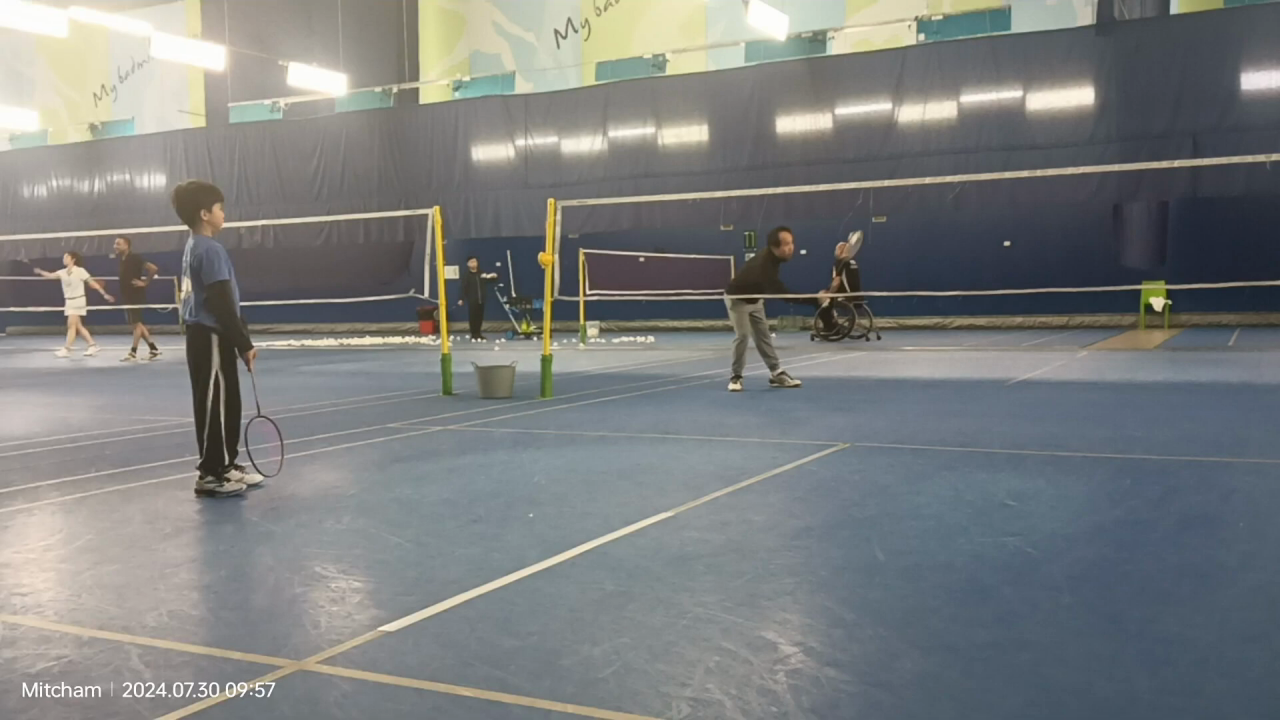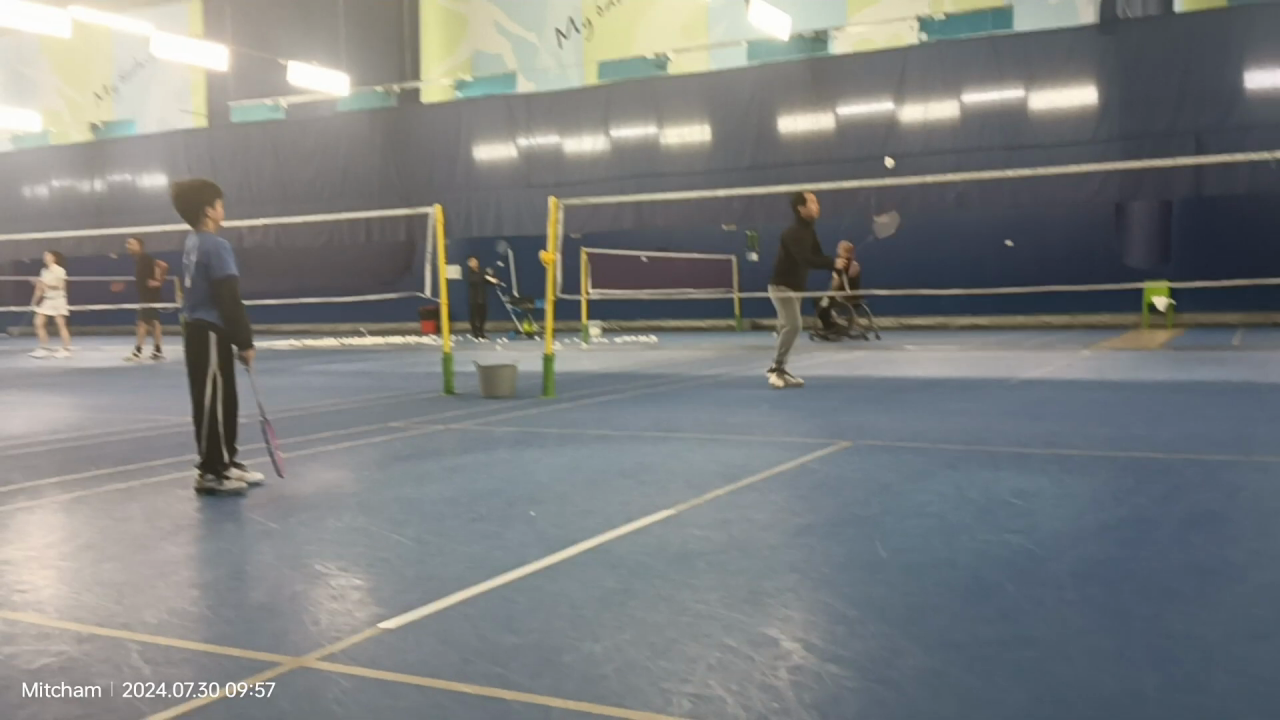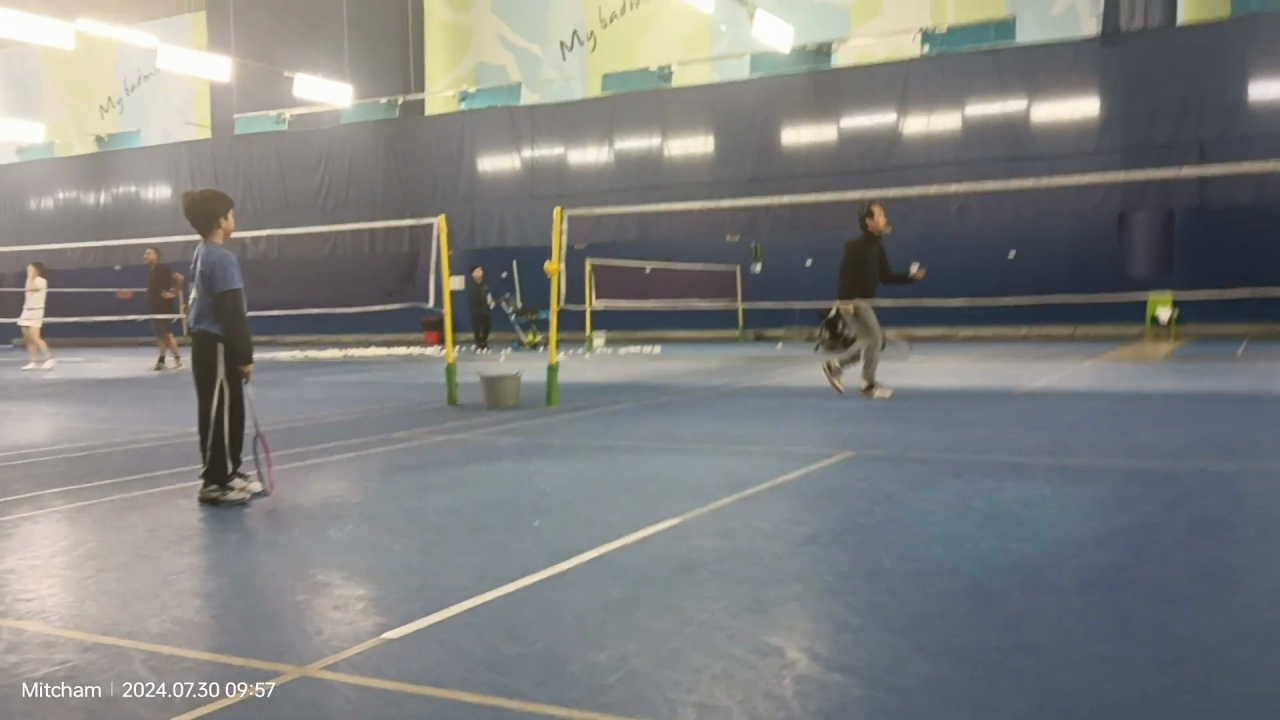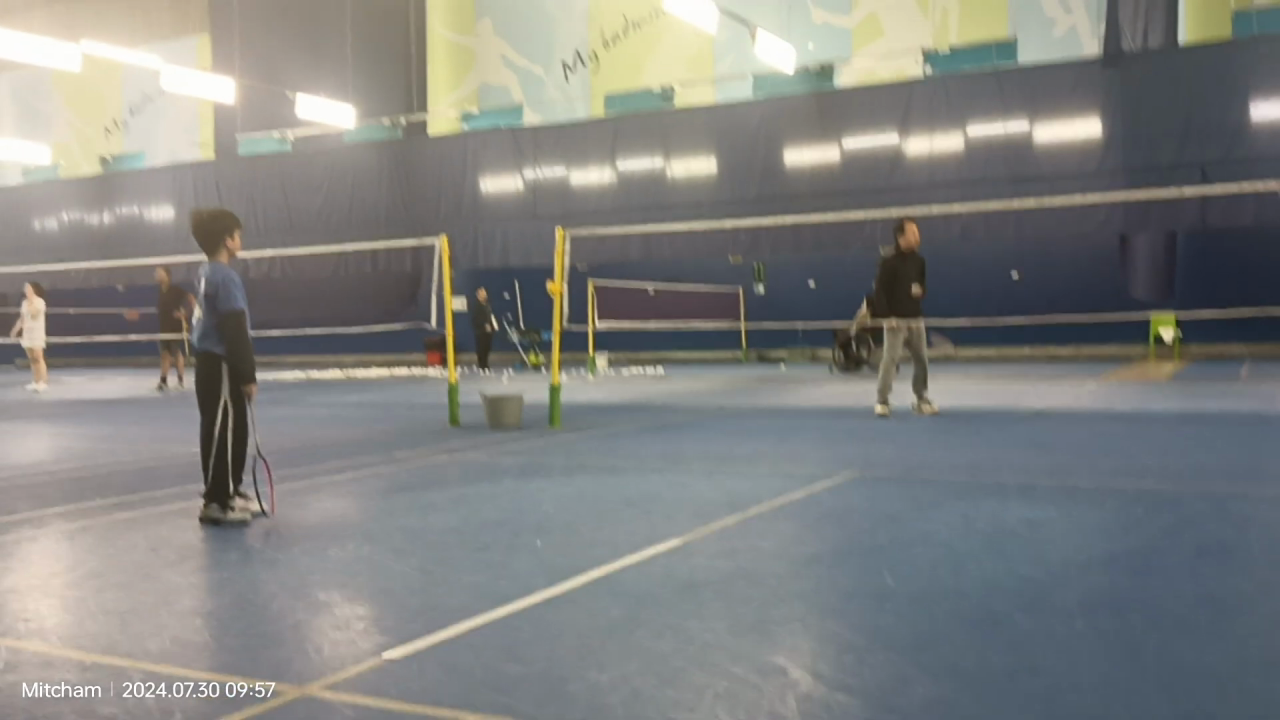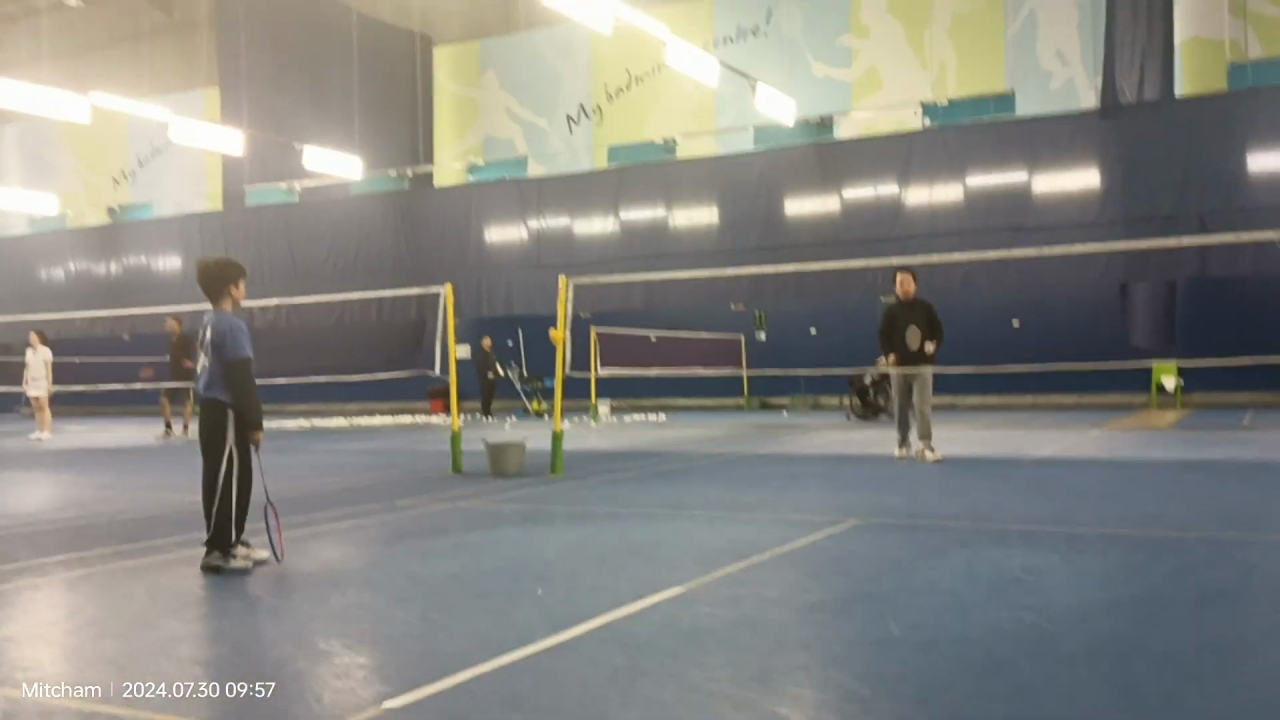
dt=0.4s
person 1, frame 1
left shoulder: (194, 247)
right shoulder: (211, 250)
right elbow: (222, 304)
left wrist: (239, 338)
right wrist: (244, 343)
left hip: (203, 335)
right hip: (210, 337)
left knee: (226, 402)
right knee: (215, 403)
left ankle: (225, 464)
right ankle: (210, 474)
person 1, frame 2
left shoulder: (193, 244)
right shoulder: (216, 246)
right elbow: (230, 299)
left wrist: (238, 338)
right wrist: (245, 341)
left hip: (200, 331)
right hip: (209, 334)
left knee: (222, 400)
right knee: (213, 401)
left ankle: (225, 463)
right ankle: (211, 473)
person 1, frame 3
left shoulder: (202, 253)
right shoulder: (222, 258)
right elbow: (231, 312)
left wrist: (240, 352)
right wrist: (245, 355)
left hip: (206, 342)
right hip: (216, 346)
left knee: (229, 411)
right knee: (219, 412)
left ankle: (228, 473)
right ankle: (214, 482)
person 1, frame 4
left shoulder: (207, 273)
right shoulder: (226, 277)
right elbow: (235, 332)
left wrist: (243, 373)
right wrist: (248, 375)
left hip: (211, 362)
right hip: (221, 365)
left knee: (232, 430)
right knee: (222, 431)
left ankle: (229, 493)
right ankle: (215, 502)
person 1, frame 5
left shoulder: (210, 321)
right shoulder: (232, 325)
right elbow: (242, 380)
right wrist: (255, 422)
left hip: (212, 410)
right hip: (225, 413)
left knee: (235, 477)
right knee: (227, 479)
left ankle: (230, 541)
right ankle: (218, 550)
person 2, frame 1
left shoulder: (773, 259)
right shoulder: (764, 267)
right elbow: (784, 294)
right wrist: (815, 301)
left hip: (754, 298)
right hip: (737, 298)
left knee: (764, 336)
right knee: (743, 335)
left ankle: (776, 373)
right ankle: (736, 377)
person 2, frame 2
left shoulder: (809, 232)
right shoulder: (792, 233)
left elbow: (819, 257)
right elbow: (804, 258)
left wrist: (842, 266)
right wrist: (833, 263)
left hip: (795, 289)
right hip: (783, 287)
left knee: (791, 328)
right knee: (792, 326)
left ankle: (780, 370)
right ankle: (777, 368)
person 2, frame 3
left shoulder: (878, 247)
right shoulder: (856, 246)
left elbow: (885, 277)
right elbow: (845, 273)
left wrist: (911, 277)
right wrist: (847, 300)
left hip: (865, 301)
right hip: (853, 302)
left knee: (869, 340)
right knee: (872, 338)
left ankle: (835, 366)
right ankle: (869, 385)
person 2, frame 4
left shoulder: (919, 261)
right shoulder: (889, 263)
right elbow: (880, 292)
left wrist: (919, 292)
right wrist: (887, 316)
left hip: (916, 318)
right hip: (895, 320)
left knee: (921, 359)
right knee: (890, 358)
left ankle: (921, 398)
right ankle: (882, 401)
person 2, frame 5
left shoulder: (926, 308)
right shoulder: (891, 311)
left elbow: (938, 331)
right elbow: (884, 336)
left wrist: (934, 344)
right wrist: (888, 354)
left hip: (921, 366)
right hip: (899, 367)
left knee: (922, 406)
right knee: (901, 407)
left ankle: (926, 445)
right ankle: (903, 442)
